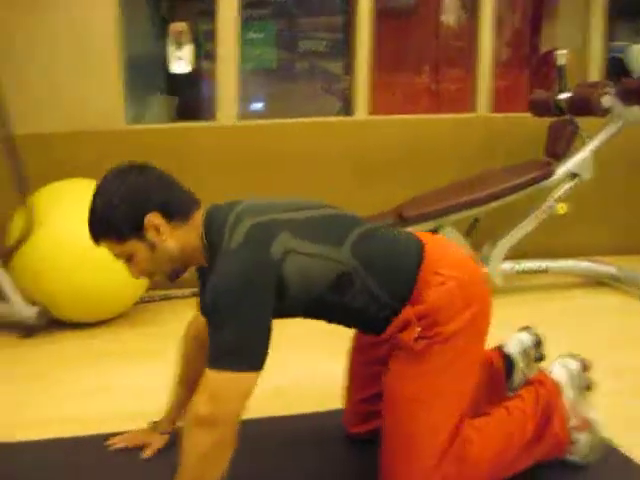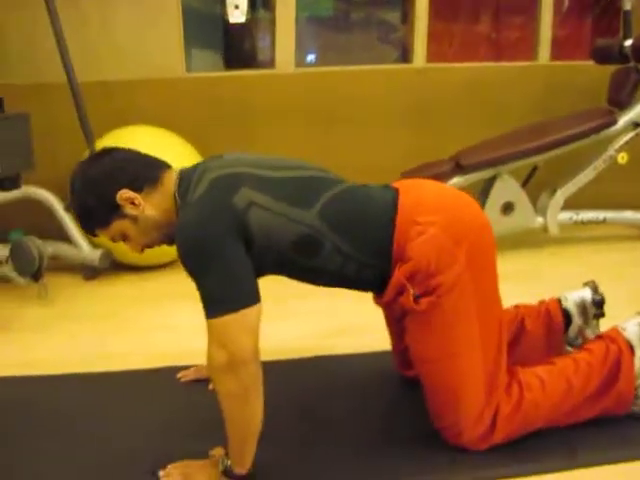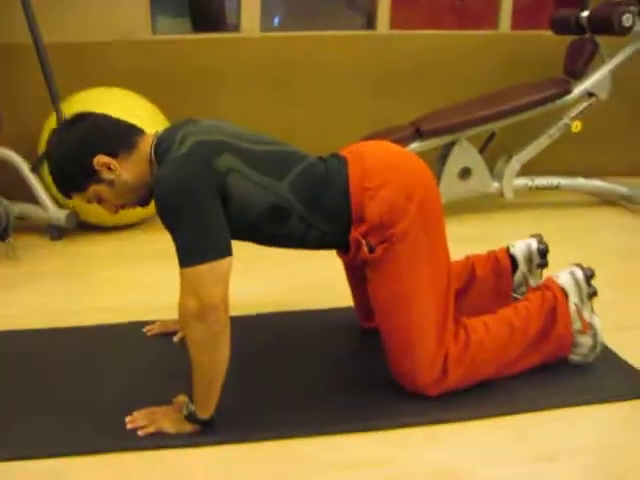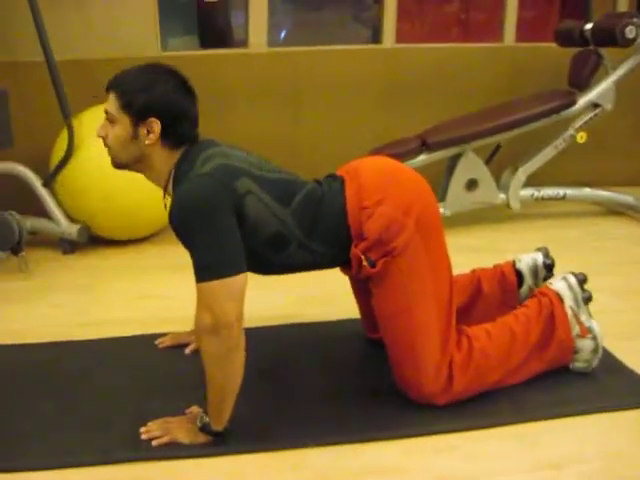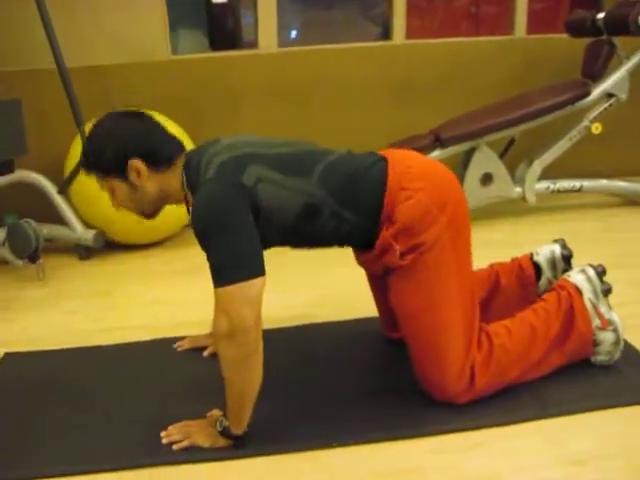
dt=0.7s
person 1, frame 1
left shoulder: (238, 271)
right shoulder: (223, 234)
left elbow: (215, 420)
right elbow: (202, 334)
right wrist: (171, 418)
left hip: (441, 296)
right hip: (405, 292)
right knee: (364, 422)
left ankle: (553, 404)
right ankle: (502, 368)
person 1, frame 2
left shoulder: (201, 225)
right shoulder: (210, 186)
left elbow: (238, 359)
right wrist: (224, 360)
left hip: (433, 245)
right hip: (424, 212)
left knee: (472, 420)
right knee: (419, 367)
right ankle: (561, 318)
person 1, frame 3
left shoulder: (178, 182)
right shoulder: (180, 145)
left elbow: (210, 308)
left wrist: (196, 414)
right wrist: (192, 315)
left hip: (387, 199)
right hip: (370, 174)
left knee: (425, 367)
right knee: (380, 317)
left ankle: (559, 307)
right ankle: (513, 266)
person 1, frame 4
left shoulder: (197, 198)
right shoulder: (199, 164)
left elbow: (224, 324)
left wrist: (211, 425)
right wrist: (202, 328)
left hip: (385, 214)
right hip: (372, 189)
left knee: (430, 378)
right knee: (385, 328)
left ankle: (557, 314)
right ankle: (516, 278)
person 1, frame 5
left shoulder: (214, 202)
right shoulder: (208, 166)
left elbow: (243, 330)
left wrist: (230, 428)
right wrist: (223, 330)
left hip: (416, 207)
right hip: (396, 185)
left knee: (451, 376)
right knee: (403, 325)
left ankle: (577, 309)
right ankle: (536, 271)
